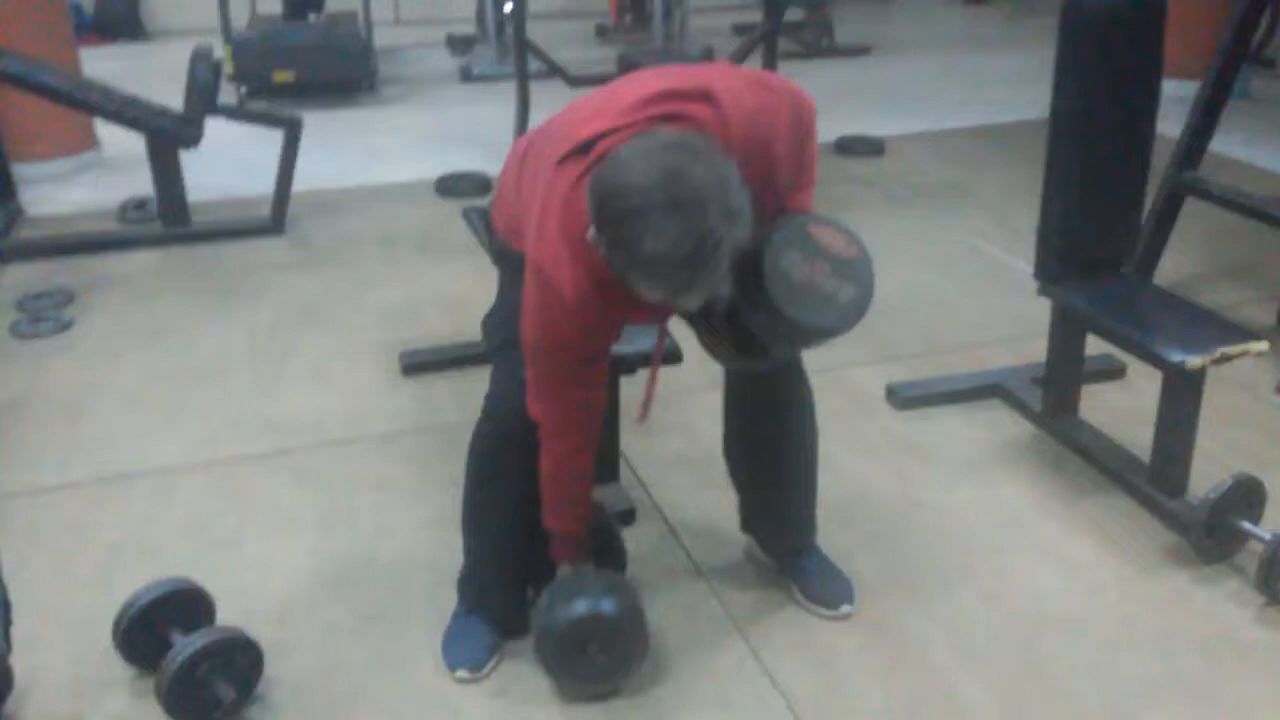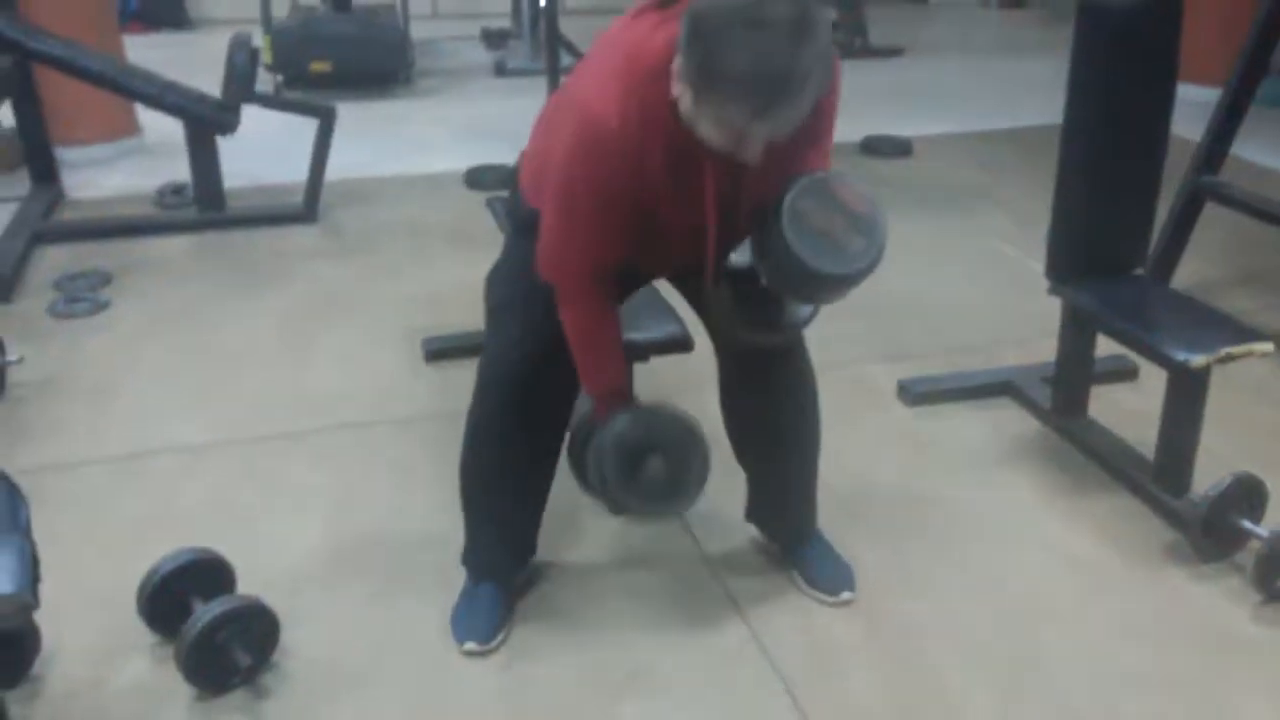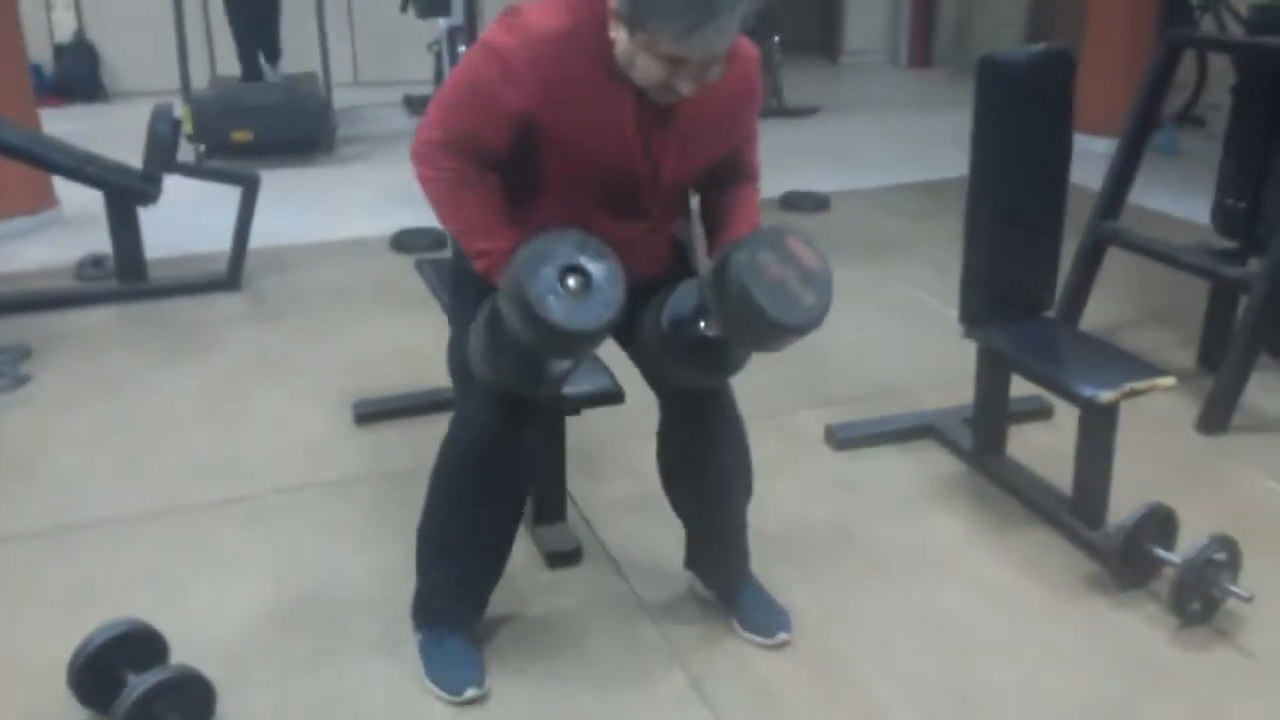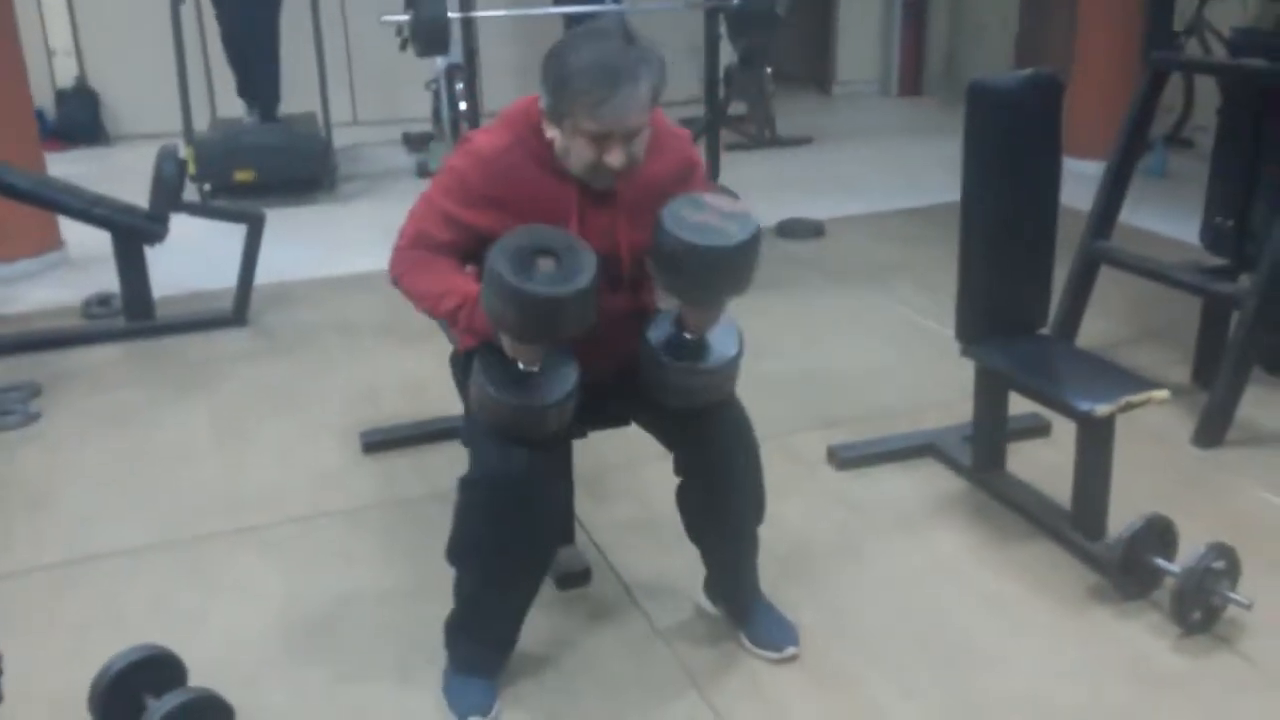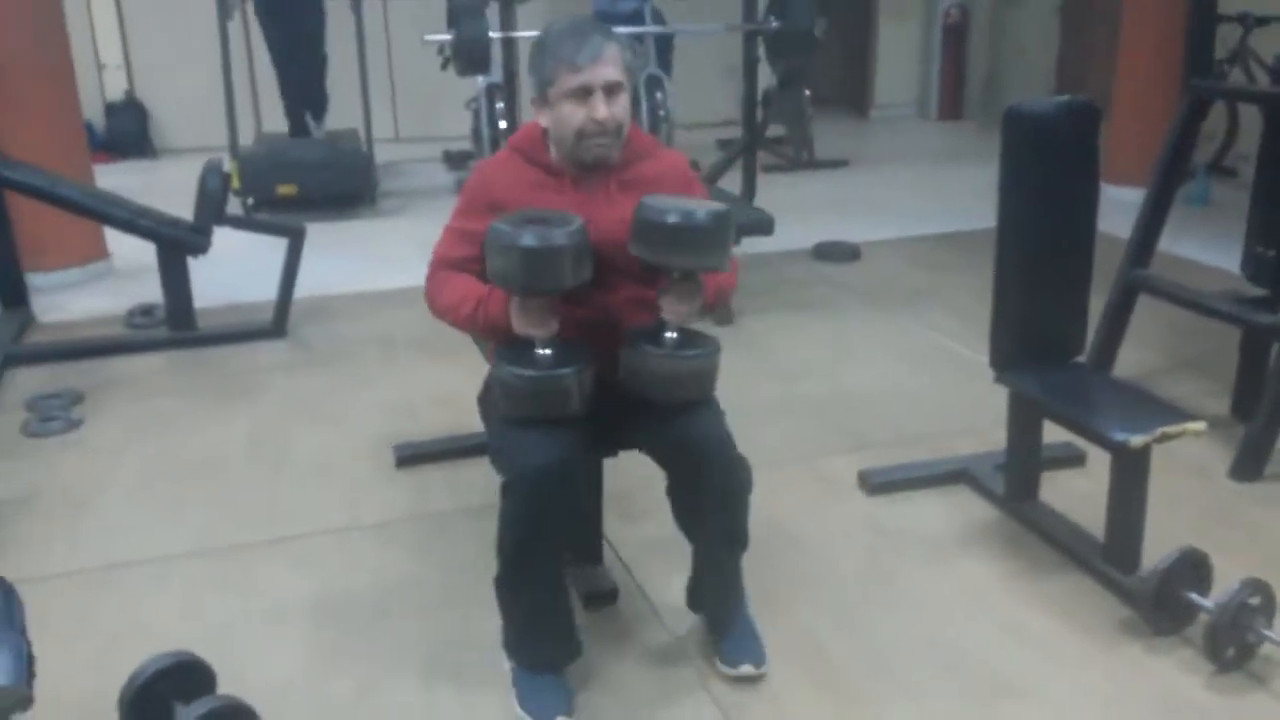
dt=0.5s
person 1, frame 1
left shoulder: (760, 119)
right shoulder: (563, 264)
right elbow: (564, 419)
right wrist: (570, 552)
left knee: (773, 367)
right knee: (519, 409)
left ankle: (789, 543)
right ankle: (489, 599)
person 1, frame 2
left shoulder: (807, 57)
right shoulder: (606, 114)
left elbow: (810, 145)
right elbow: (579, 280)
right wrist: (613, 401)
right hip: (569, 215)
left knee: (772, 349)
right knee: (518, 374)
left ankle: (793, 529)
right ankle: (493, 570)
person 1, frame 3
left shoulder: (738, 69)
left elbow: (734, 177)
right elbow: (443, 146)
right wrist: (502, 260)
left hip: (647, 261)
right hip: (522, 262)
left knee: (705, 402)
right knee: (490, 427)
left ankle: (724, 571)
right ankle: (446, 618)
person 1, frame 4
left shoulder: (674, 153)
right shoulder: (492, 160)
right elbow: (415, 254)
right wrist: (487, 316)
left hip: (630, 339)
right hip: (519, 350)
left knee: (723, 436)
right knee: (512, 476)
left ankle: (736, 592)
right ankle: (474, 652)
person 1, frame 5
left shoulder: (667, 170)
right shoulder: (499, 179)
left elbow: (717, 261)
right elbow: (445, 280)
left wrist: (698, 291)
right wrist: (504, 313)
left knee: (712, 454)
right knee: (540, 473)
left ankle: (722, 606)
right ankle: (537, 655)
